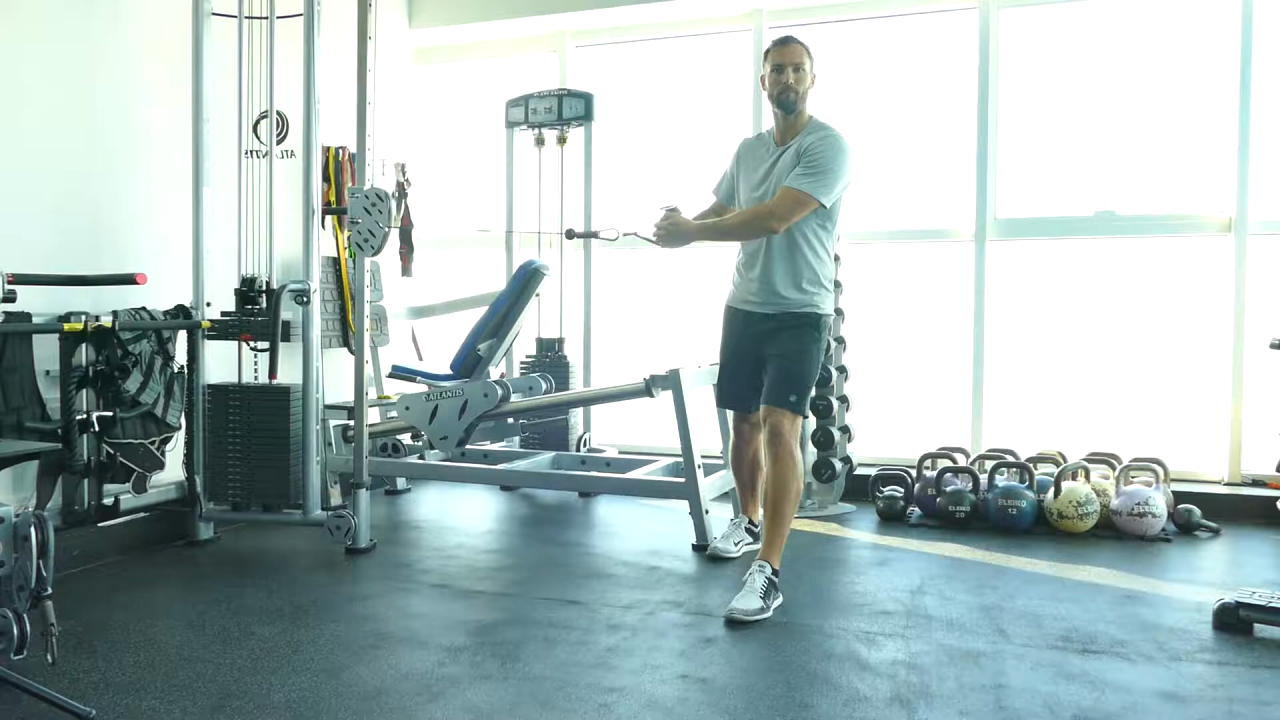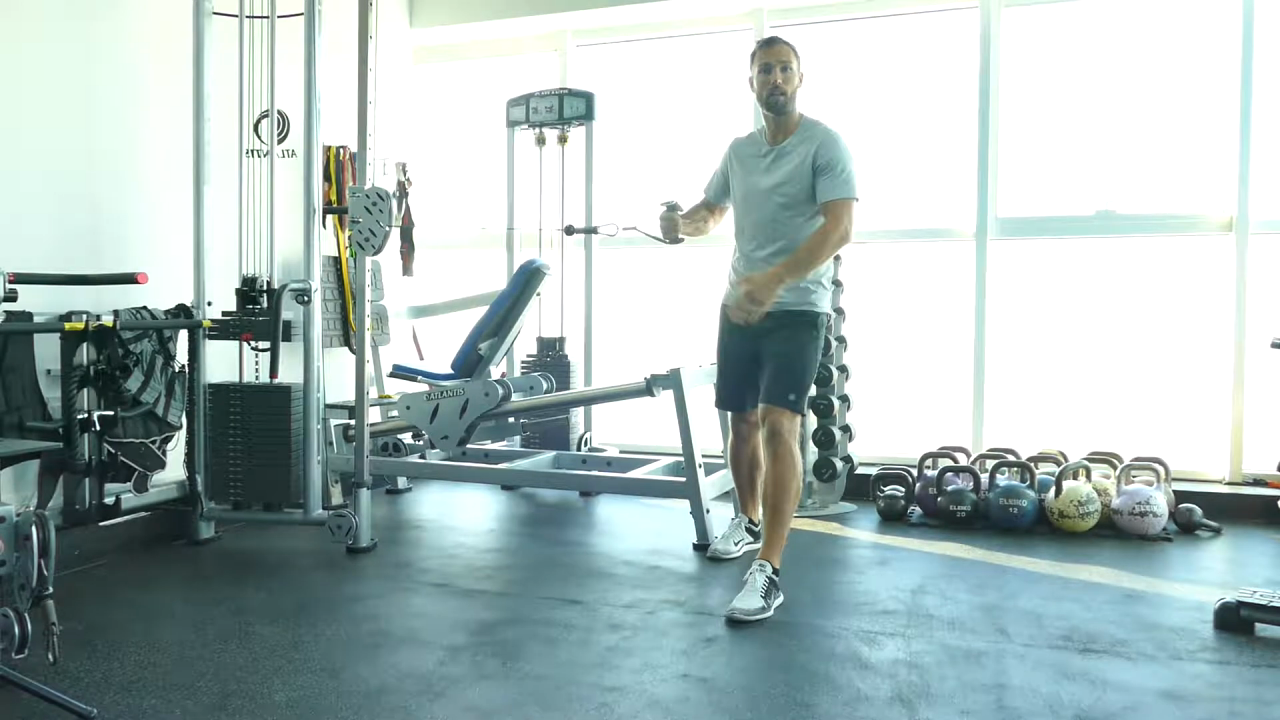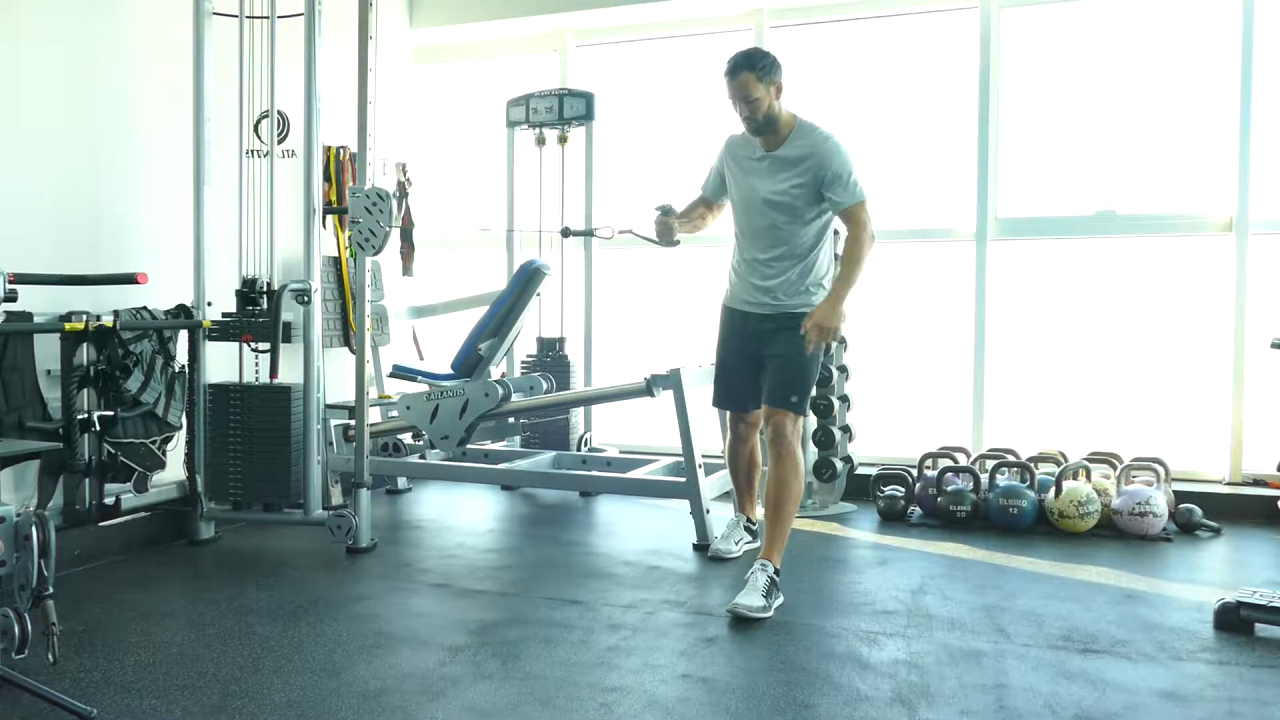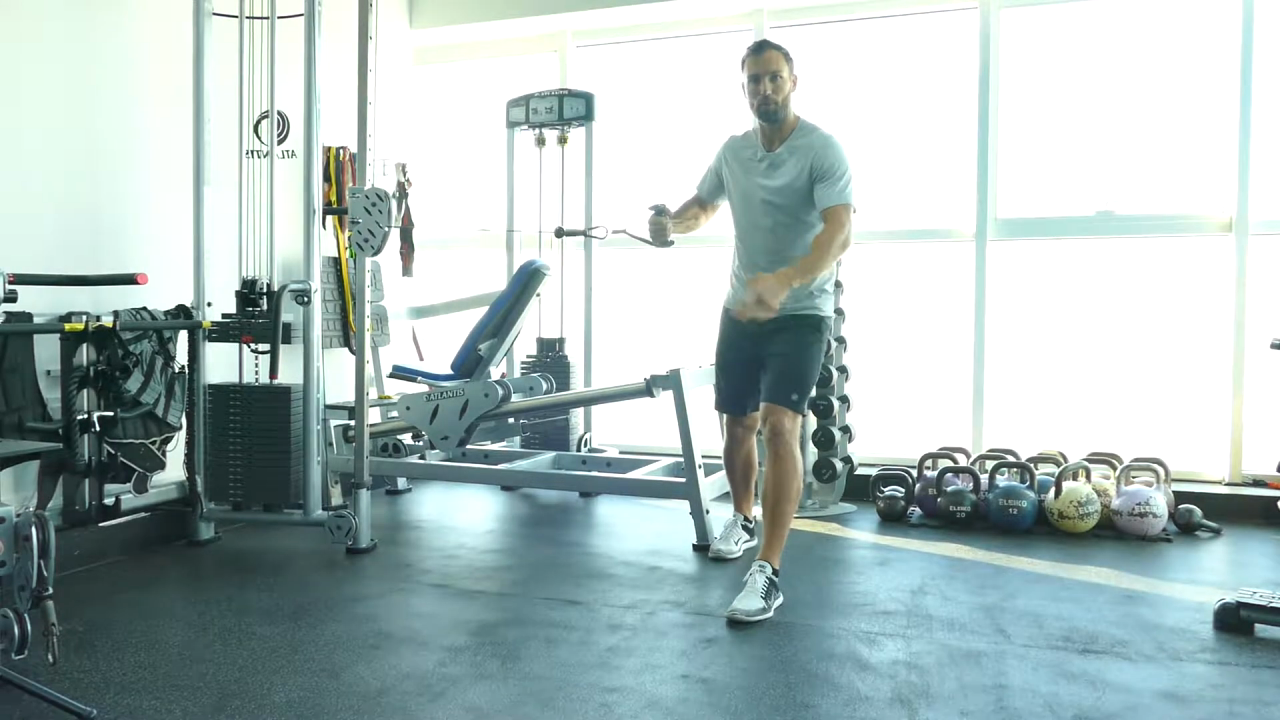
dt=1s
person 1, frame 1
left shoulder: (828, 146)
right shoulder: (748, 149)
left elbow: (774, 218)
right elbow: (720, 209)
left wrist: (692, 233)
right wrist: (684, 220)
left hip: (799, 313)
right hip: (745, 306)
left knee: (780, 427)
right knee: (744, 420)
left ankle: (768, 571)
right ankle: (749, 519)
person 1, frame 2
left shoulder: (824, 145)
right shoulder: (738, 150)
left elbow: (838, 229)
right elbow: (712, 210)
left wrist: (776, 278)
right wrist: (680, 222)
left hip: (796, 311)
right hip: (740, 307)
left knee: (778, 425)
right knee: (742, 420)
left ankle: (767, 571)
right ankle: (748, 520)
person 1, frame 3
left shoulder: (822, 151)
right shoulder: (733, 149)
left elbow: (860, 229)
right elbow: (708, 205)
left wrist: (833, 301)
right wrist: (677, 223)
left hip: (800, 314)
right hip: (740, 307)
left knee: (782, 428)
right knee: (740, 420)
left ankle: (768, 570)
right ankle: (745, 519)
person 1, frame 4
left shoulder: (821, 150)
right shoulder: (733, 149)
left elbow: (838, 233)
right elbow: (703, 204)
left wrist: (784, 283)
right wrist: (671, 222)
left hip: (799, 315)
right hip: (741, 310)
left knee: (780, 427)
right knee: (739, 423)
left ankle: (767, 573)
right ankle: (742, 519)
